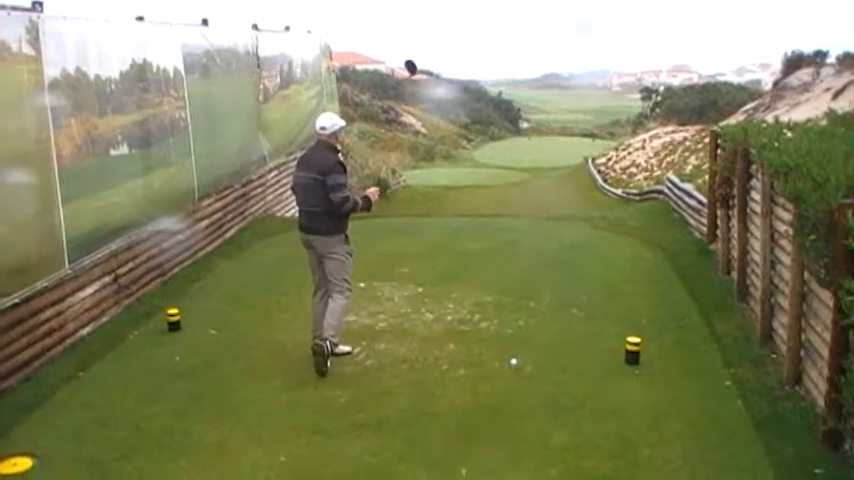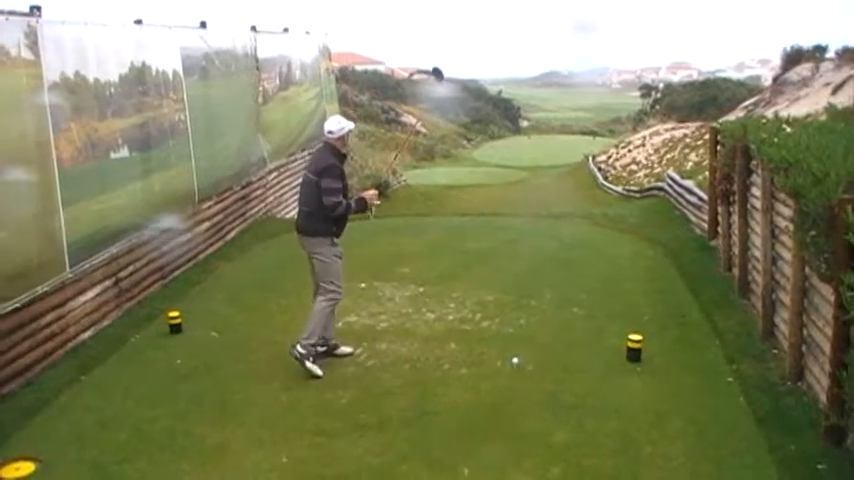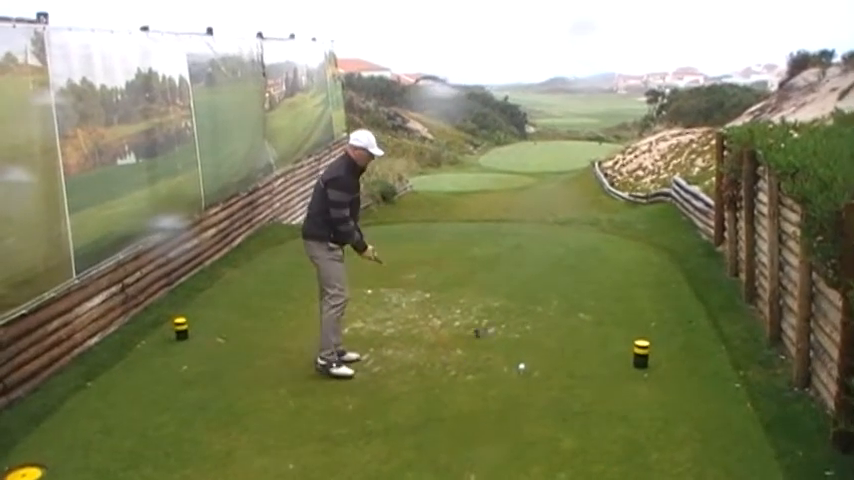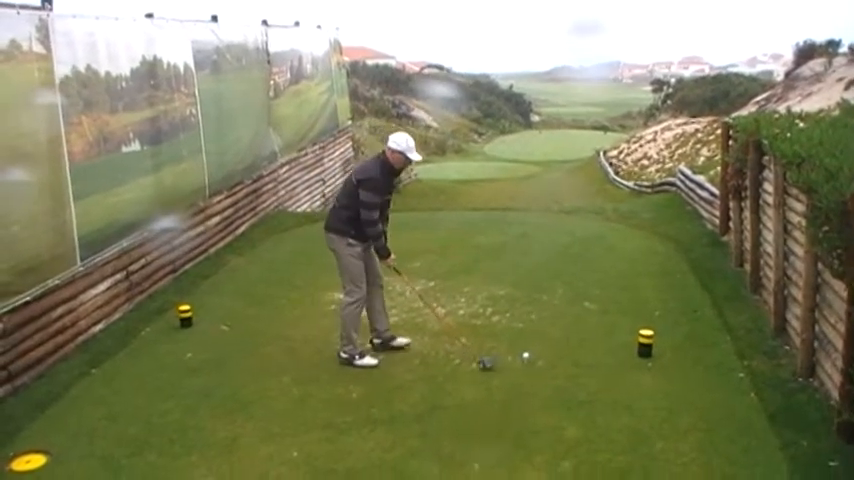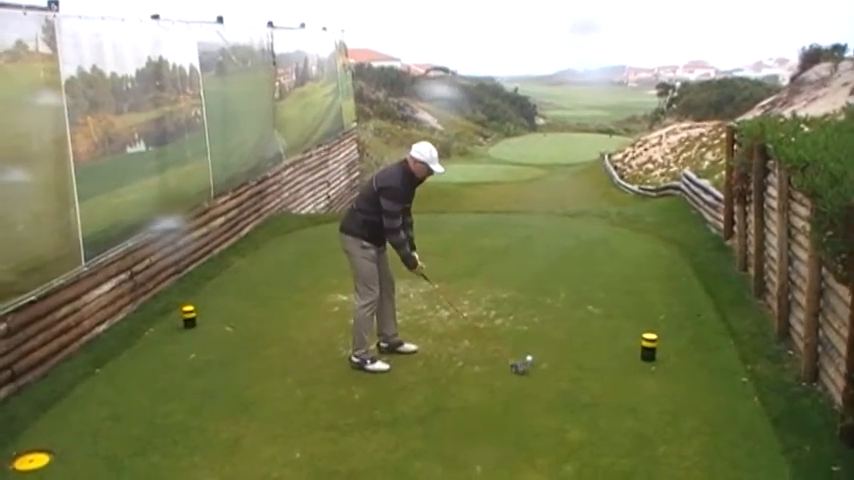
dt=0.7s
person 1, frame 1
left shoulder: (304, 160)
right shoulder: (332, 162)
right elbow: (342, 203)
right wrist: (367, 199)
left hip: (308, 231)
right hip: (330, 235)
left knee: (321, 289)
right knee: (340, 291)
left ankle: (320, 342)
right ankle: (327, 342)
person 1, frame 2
left shoulder: (321, 158)
right shoulder: (331, 165)
right elbow: (334, 206)
left wrist: (360, 201)
right wrist: (362, 202)
left hip: (312, 231)
right hip: (321, 235)
left knee: (324, 290)
right knee: (331, 292)
left ankle: (325, 341)
right ankle: (305, 347)
person 1, frame 3
left shoulder: (347, 171)
right shoulder: (341, 176)
left elbow: (349, 212)
right elbow: (341, 220)
left wrist: (360, 241)
right wrist: (360, 246)
left hip: (326, 239)
right hip: (322, 241)
left knee: (330, 296)
right knee: (337, 296)
left ankle: (332, 349)
right ankle: (326, 358)
person 1, frame 4
left shoulder: (385, 171)
right shoulder: (373, 176)
left elbow: (381, 213)
right elbow: (370, 220)
left wrist: (383, 246)
right wrist: (383, 252)
left hip: (358, 234)
right hip: (344, 235)
left knee: (375, 283)
right knee: (356, 292)
left ankle: (381, 336)
right ankle: (348, 351)
person 1, frame 5
left shoulder: (406, 179)
right shoulder: (394, 183)
left elbow: (404, 218)
right elbow: (393, 228)
left wrist: (413, 251)
right wrist: (410, 262)
left hip: (373, 237)
right hip: (358, 238)
left knee: (386, 287)
right knee: (368, 295)
left ankle: (388, 340)
right ankle: (359, 355)
